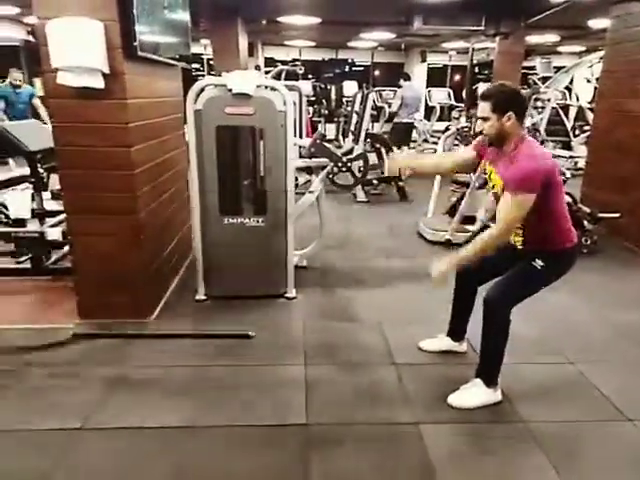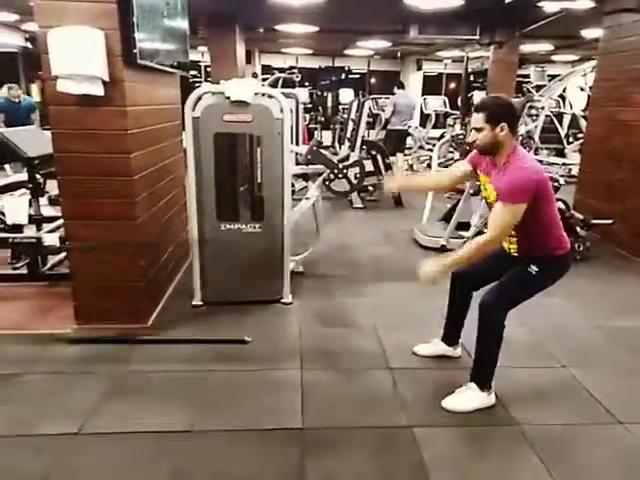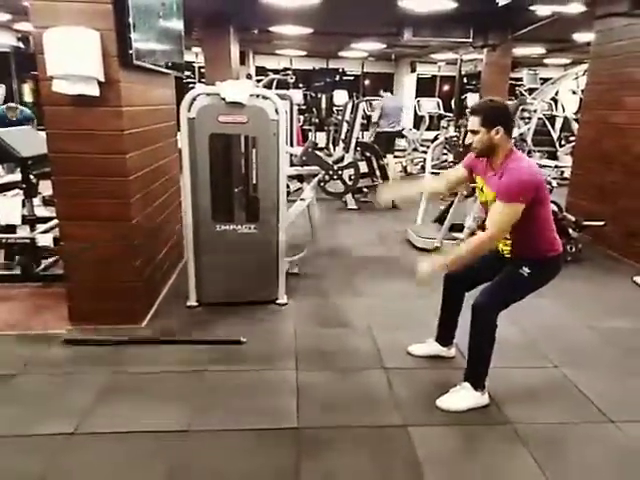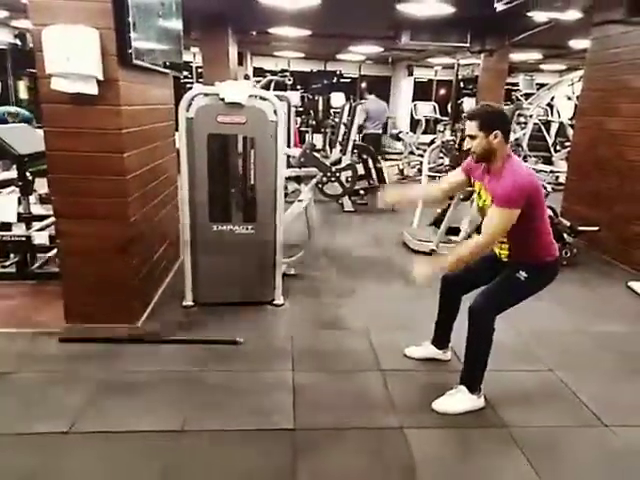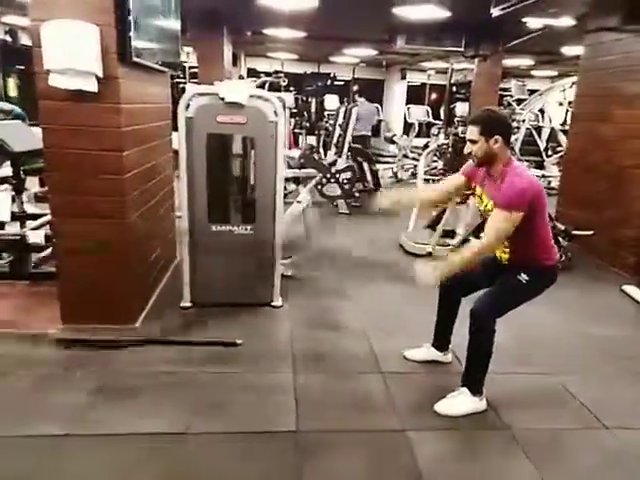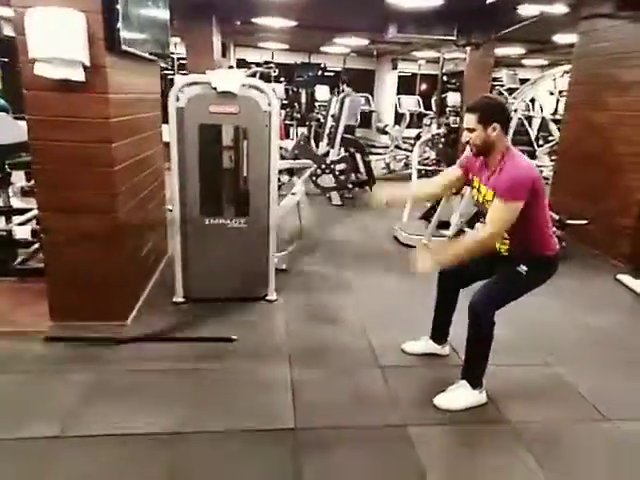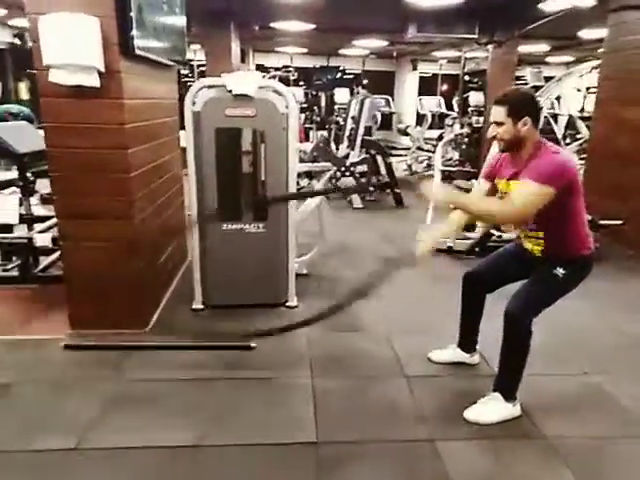
dt=0.4s
person 1, frame 1
left shoulder: (530, 166)
right shoulder: (490, 146)
left elbow: (501, 230)
right elbow: (449, 163)
left wrist: (453, 261)
right wrist: (410, 161)
left hip: (553, 250)
right hip: (520, 239)
left knee: (497, 300)
right knee: (467, 274)
left ankle: (487, 386)
right ankle: (455, 338)
person 1, frame 2
left shoulder: (522, 175)
right shoulder: (484, 156)
left elbow: (492, 238)
right elbow: (447, 180)
left wrist: (442, 265)
right wrist: (404, 182)
left hip: (547, 256)
right hip: (515, 246)
left knee: (492, 304)
right knee: (462, 278)
left ankle: (481, 389)
right ankle: (449, 343)
person 1, frame 3
left shoulder: (520, 176)
right shoulder: (480, 160)
left elbow: (489, 236)
right elbow: (443, 183)
left wrist: (439, 262)
right wrist: (401, 189)
left hip: (539, 258)
right hip: (508, 248)
left knee: (484, 305)
right knee: (455, 279)
left ankle: (475, 389)
right ankle: (443, 343)
person 1, frame 4
left shoulder: (516, 181)
right shoulder: (478, 164)
left elbow: (484, 241)
right elbow: (441, 190)
left wrist: (435, 265)
right wrist: (400, 193)
left hip: (536, 263)
right hip: (506, 251)
left knee: (481, 309)
right knee: (452, 282)
left ankle: (471, 392)
right ankle: (439, 346)
person 1, frame 5
left shoulder: (518, 186)
right shoulder: (479, 169)
left elbow: (487, 243)
right elbow: (440, 194)
left wrist: (439, 269)
right wrist: (398, 198)
left hip: (535, 267)
right hip: (505, 256)
left knee: (482, 312)
right knee: (451, 285)
left ankle: (472, 394)
right ankle: (440, 348)
person 1, frame 6
left shoulder: (517, 174)
right shoulder: (476, 159)
left elbow: (489, 234)
right elbow: (437, 187)
left wrist: (439, 256)
right wrist: (395, 193)
left hip: (535, 257)
right hip: (504, 247)
left knee: (481, 305)
right knee: (449, 276)
left ankle: (472, 387)
right ankle: (438, 341)
person 1, frame 7
left shoulder: (554, 164)
right shoulder: (502, 158)
left elbow: (508, 214)
right elbow: (474, 205)
left wrist: (449, 195)
right wrist: (436, 235)
left hip: (569, 258)
right hip: (530, 246)
left knee: (517, 312)
right knee: (475, 279)
left ankle: (506, 399)
right ankle: (466, 349)
